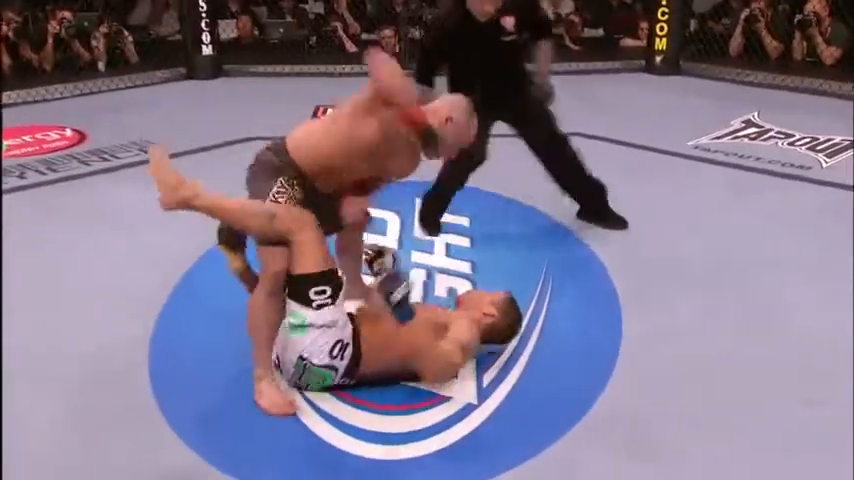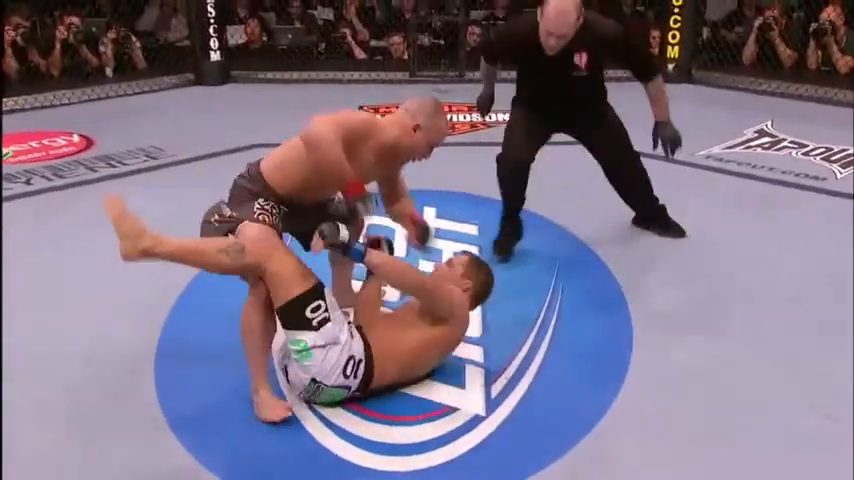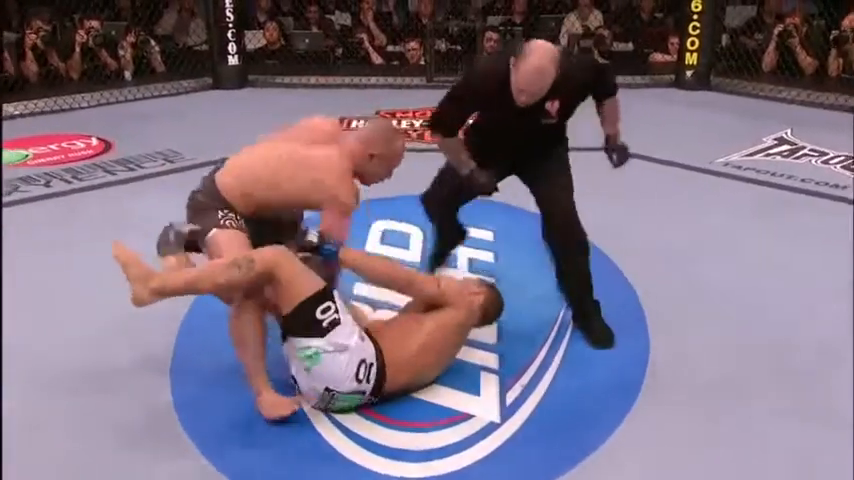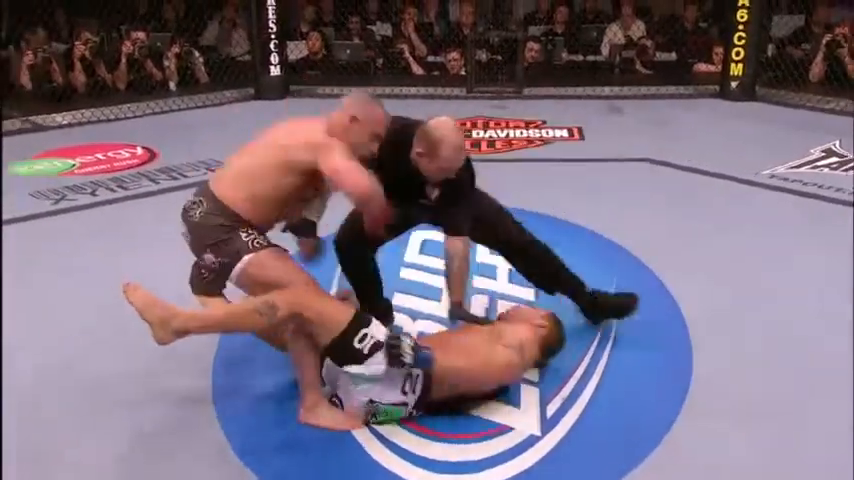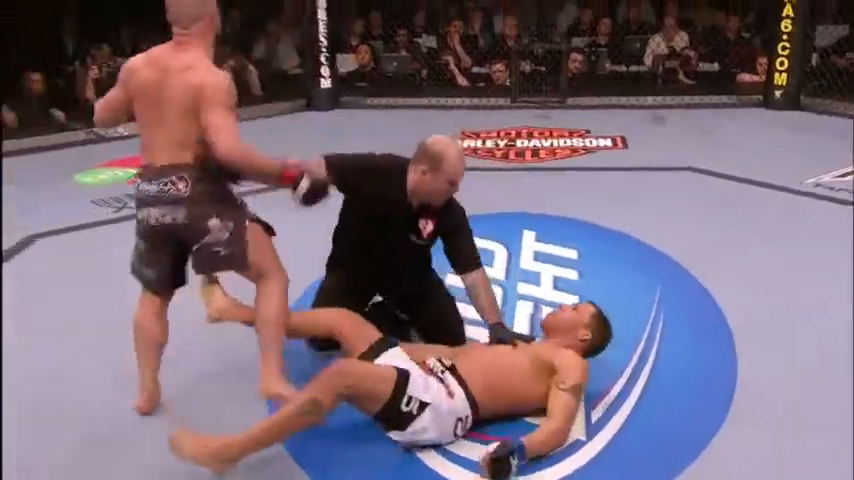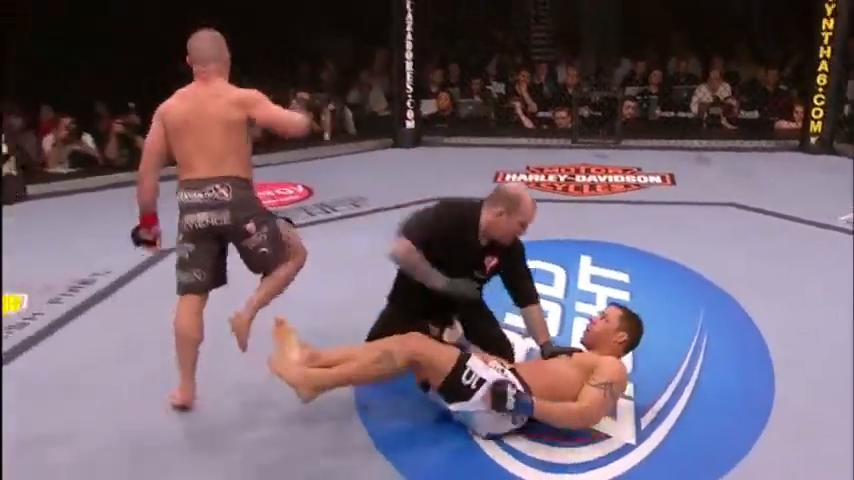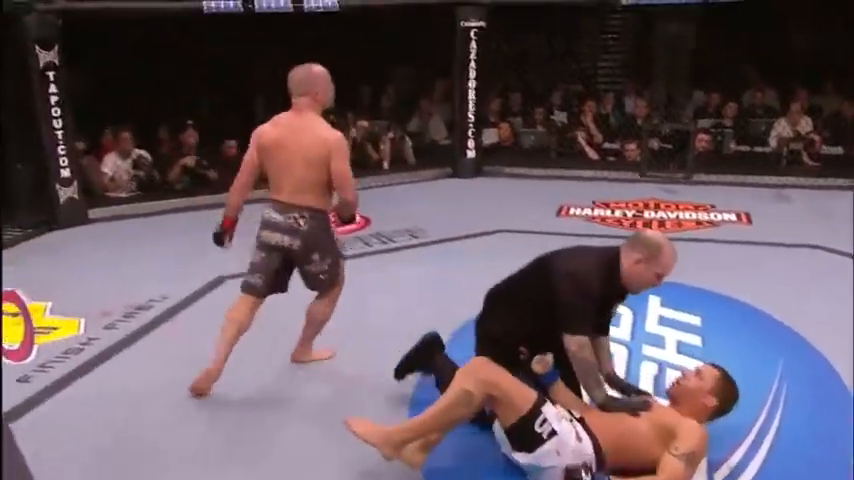
dt=0.4s
person 1, frame 1
left shoulder: (464, 334)
right shoulder: (447, 323)
left elbow: (435, 369)
left hip: (321, 356)
right hip: (307, 355)
left knee: (301, 222)
left ankle: (187, 194)
person 1, frame 2
left shoulder: (453, 309)
right shoulder: (428, 320)
left elbow: (415, 283)
right elbow: (365, 317)
left wrist: (357, 249)
left hip: (331, 364)
right hip: (318, 364)
left knee: (263, 244)
left ankle: (149, 244)
person 1, frame 3
left shoulder: (460, 304)
right shoulder: (438, 326)
left elbow: (397, 276)
right elbow: (369, 325)
left wrist: (330, 249)
left hip: (345, 368)
right hip: (334, 373)
left knee: (280, 256)
left ankle: (158, 284)
person 1, frame 4
left shoulder: (522, 339)
right shoulder: (488, 338)
left elbow: (490, 372)
left wrist: (422, 356)
right wrist: (353, 318)
left hip: (394, 380)
right hip: (371, 383)
left knee: (299, 299)
right knee: (301, 318)
left ankle: (177, 322)
person 1, frame 5
left shoulder: (569, 364)
right shoulder: (524, 347)
left elbow: (557, 430)
right elbow: (457, 352)
right wrist: (400, 344)
left hip: (444, 408)
right hip: (432, 375)
left knee: (340, 374)
right knee: (340, 319)
right ankle: (246, 313)
person 1, frame 6
left shoulder: (610, 369)
right shoulder: (575, 358)
left elbow: (584, 415)
left wrist: (524, 404)
right wrist: (460, 346)
left hip: (495, 402)
right hip: (494, 381)
left knee: (413, 346)
right knee: (409, 342)
left ankle: (315, 383)
right ankle: (310, 360)
person 1, frame 7
left shoulder: (691, 433)
right shoulder: (654, 411)
right wrist: (549, 375)
right hip: (567, 429)
left knee: (485, 376)
right knee: (478, 365)
left ankle: (396, 437)
right ankle: (419, 446)
person 2, frame 1
left shoulder: (411, 159)
right shoulder: (393, 106)
left elbow: (362, 185)
right elbow: (378, 61)
left wrist: (356, 205)
right wrist: (423, 122)
right hip: (281, 171)
left knee: (353, 220)
right knee: (276, 272)
right ankle: (263, 377)
person 2, frame 2
left shoulder: (391, 156)
right shoulder: (361, 128)
left elbow: (396, 200)
right elbow: (315, 135)
left wrist: (415, 222)
right wrist: (354, 190)
right hip: (259, 193)
left knee: (349, 226)
right knee: (264, 286)
left ankle: (345, 305)
right ankle: (261, 392)
person 2, frame 3
left shoulder: (326, 127)
right shoulder: (340, 188)
left hip: (240, 194)
right hip: (215, 203)
right knee: (248, 290)
right ankle: (264, 393)
person 2, frame 4
left shoulder: (302, 130)
right shoulder: (327, 148)
right elbow: (364, 189)
right wrist: (378, 223)
left hip: (204, 210)
right hip: (220, 225)
person 2, frame 5
left shoulder: (136, 67)
right shoulder: (211, 79)
left elbow: (103, 117)
right elbow: (228, 151)
right wrist: (286, 175)
left hip: (152, 196)
right hip: (200, 194)
left knee: (153, 295)
right knee: (272, 275)
left ankle: (148, 389)
right ankle: (273, 377)
person 2, frame 6
left shoulder: (167, 108)
right shoulder: (244, 99)
left elbow: (148, 169)
right elbow: (296, 127)
left wrist: (147, 220)
right wrist: (304, 117)
left hip: (193, 204)
right hip: (236, 200)
left knee: (190, 298)
right knee: (293, 253)
left ankle: (185, 389)
right ankle: (247, 313)
person 2, frame 7
left shoulder: (265, 131)
right shoulder: (332, 139)
left elbow: (241, 183)
right elbow: (348, 197)
left wrist: (227, 224)
right wrist: (346, 215)
left hip: (272, 221)
right hip: (311, 228)
left knee: (250, 297)
right knee: (332, 284)
right ankle: (303, 350)
person 3, frame 1
right shoulder: (447, 23)
left elbow: (542, 34)
right elbow: (424, 78)
left wrist: (542, 79)
left hip: (515, 87)
right hip: (471, 95)
left knee: (551, 142)
right knee: (470, 153)
left ankle: (593, 206)
right ankle: (432, 207)
person 3, frame 2
left shoulder: (604, 35)
right shoulder: (518, 32)
left elbow: (648, 71)
right elbow: (490, 52)
left wrist: (663, 122)
right wrist: (488, 91)
left hip: (587, 108)
right hip: (533, 107)
left knee: (623, 160)
right knee: (513, 160)
left ankle: (650, 214)
right ankle: (510, 227)
person 3, frame 3
left shoulder: (576, 72)
right shoulder: (485, 76)
left elbow: (606, 86)
right elbow: (441, 130)
left wrist: (612, 137)
right wrist: (471, 172)
left hip: (545, 151)
right hip: (487, 146)
left knee: (563, 224)
right knee: (438, 199)
left ankle: (585, 312)
right ankle: (447, 239)
person 3, frame 4
left shoulder: (458, 167)
right shoulder: (386, 140)
left elbow: (457, 240)
left wrist: (458, 306)
left hip: (453, 203)
right hip: (396, 202)
left knee: (517, 240)
right knee: (349, 245)
left ankle: (590, 301)
right ankle: (372, 307)
person 3, frame 5
left shoulder: (449, 212)
right shoulder: (374, 172)
left elbow: (472, 270)
right elbow: (317, 168)
left wrist: (497, 326)
left hip: (409, 271)
right hip: (354, 266)
left knee: (447, 338)
person 3, frame 6
left shoulder: (511, 245)
right shoulder: (449, 217)
left elbow: (528, 300)
right elbow: (401, 250)
right wrist: (441, 282)
left hip: (462, 300)
right hip: (418, 295)
left knee: (501, 356)
person 3, frame 7
left shoulder: (613, 277)
right shoulder: (582, 276)
left elbow: (598, 332)
right elbow: (578, 346)
left wrist: (611, 377)
right wrist: (602, 399)
left hip: (545, 330)
right hip: (503, 327)
right knee: (485, 412)
right ankle: (433, 359)
